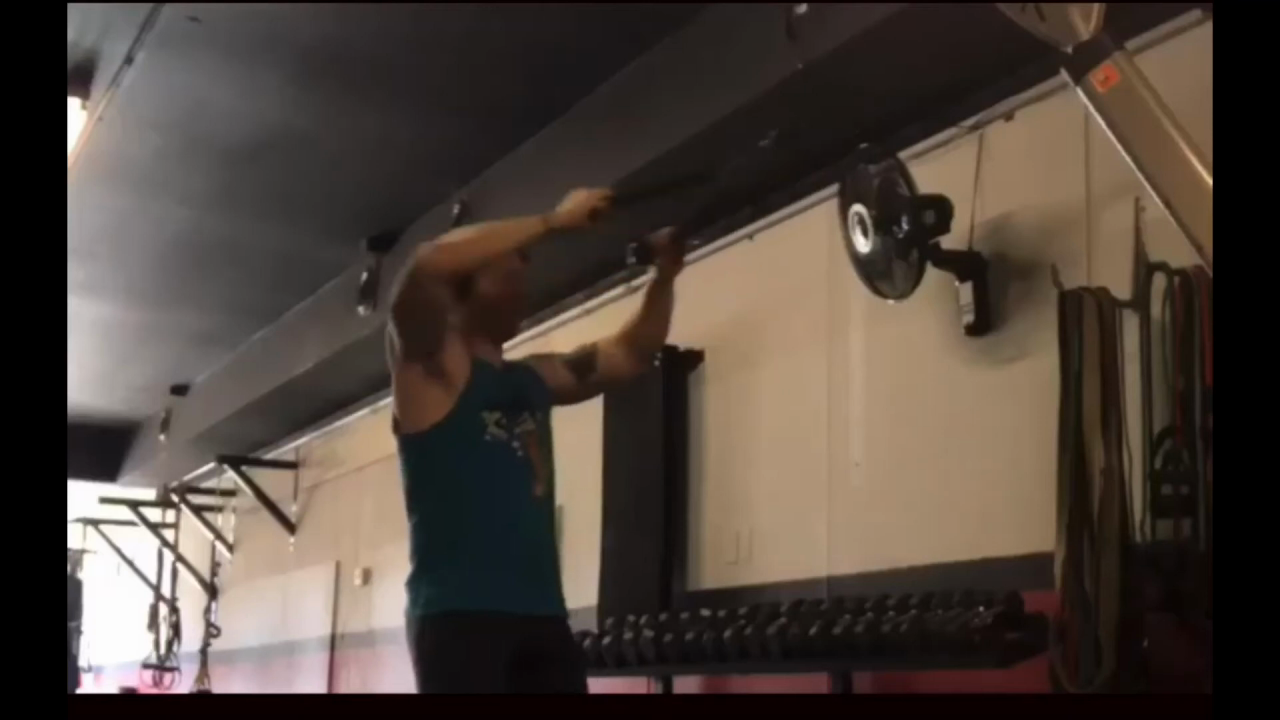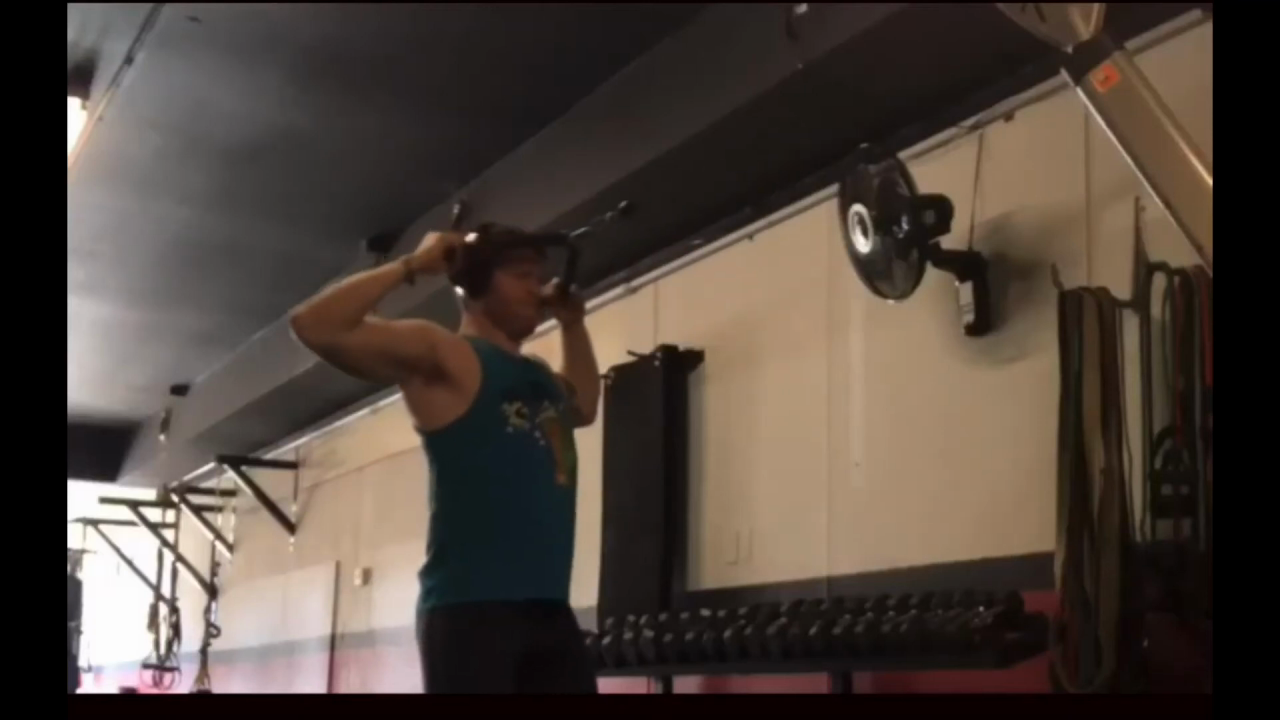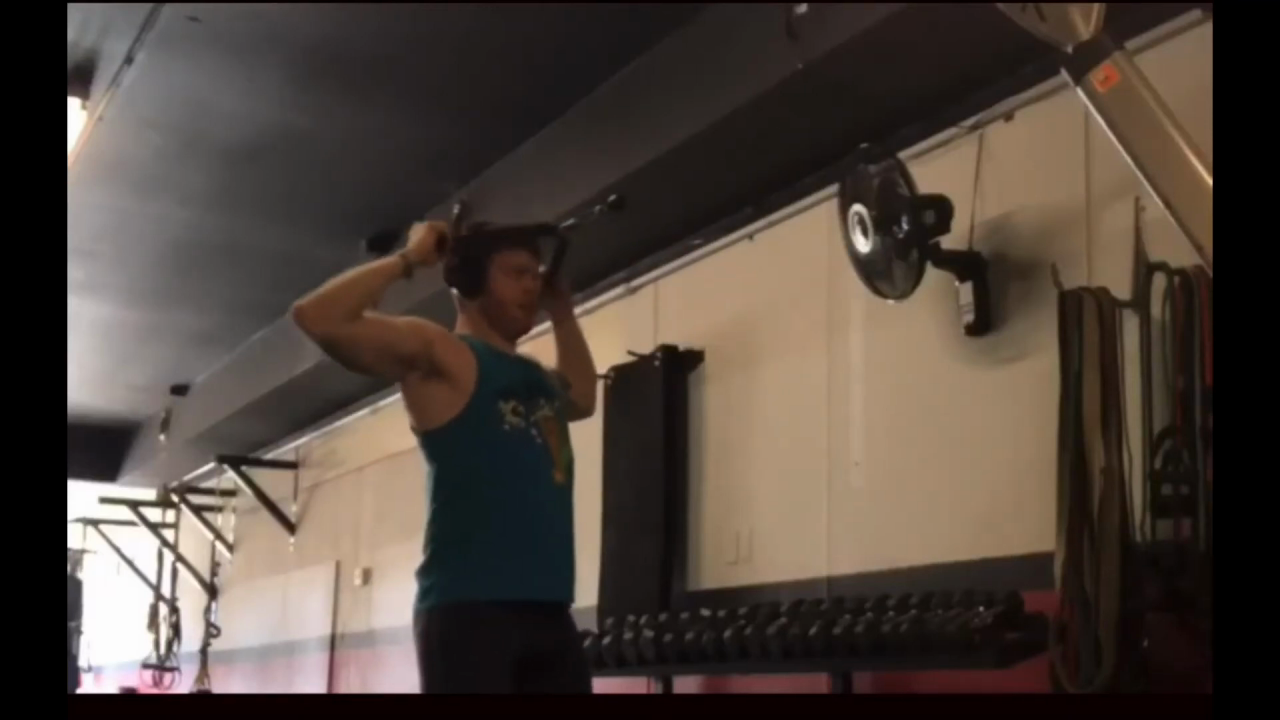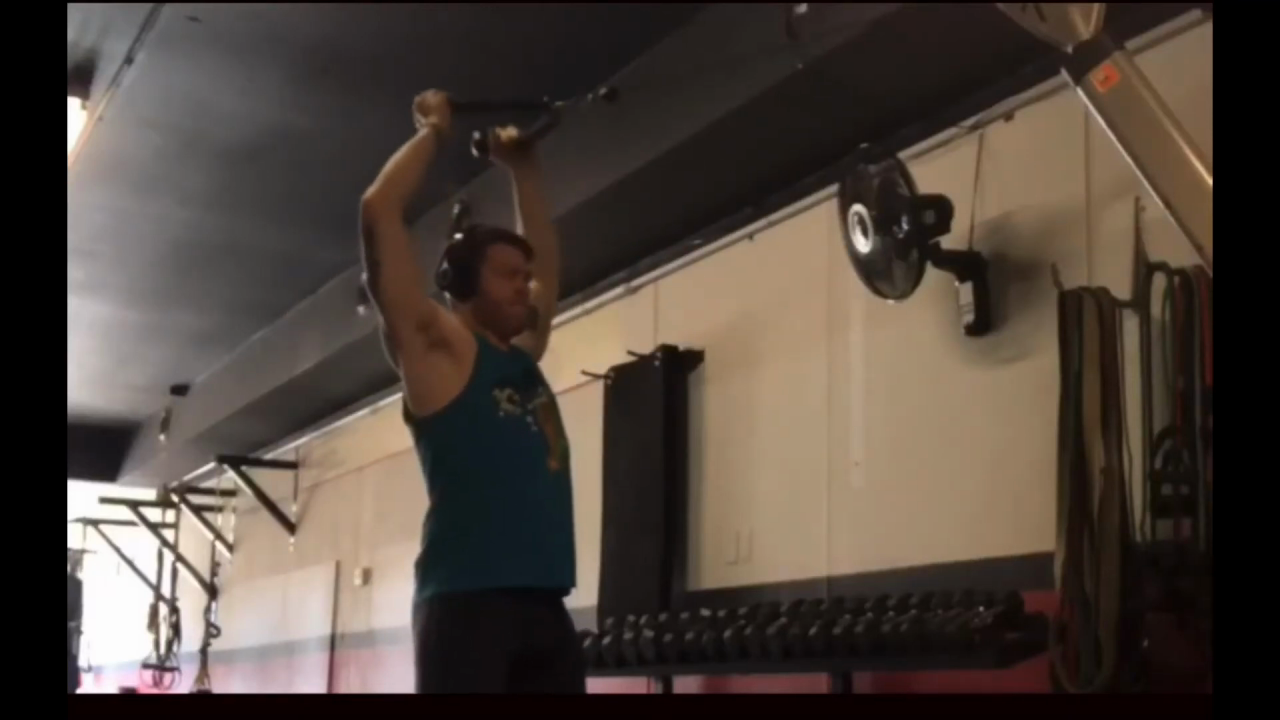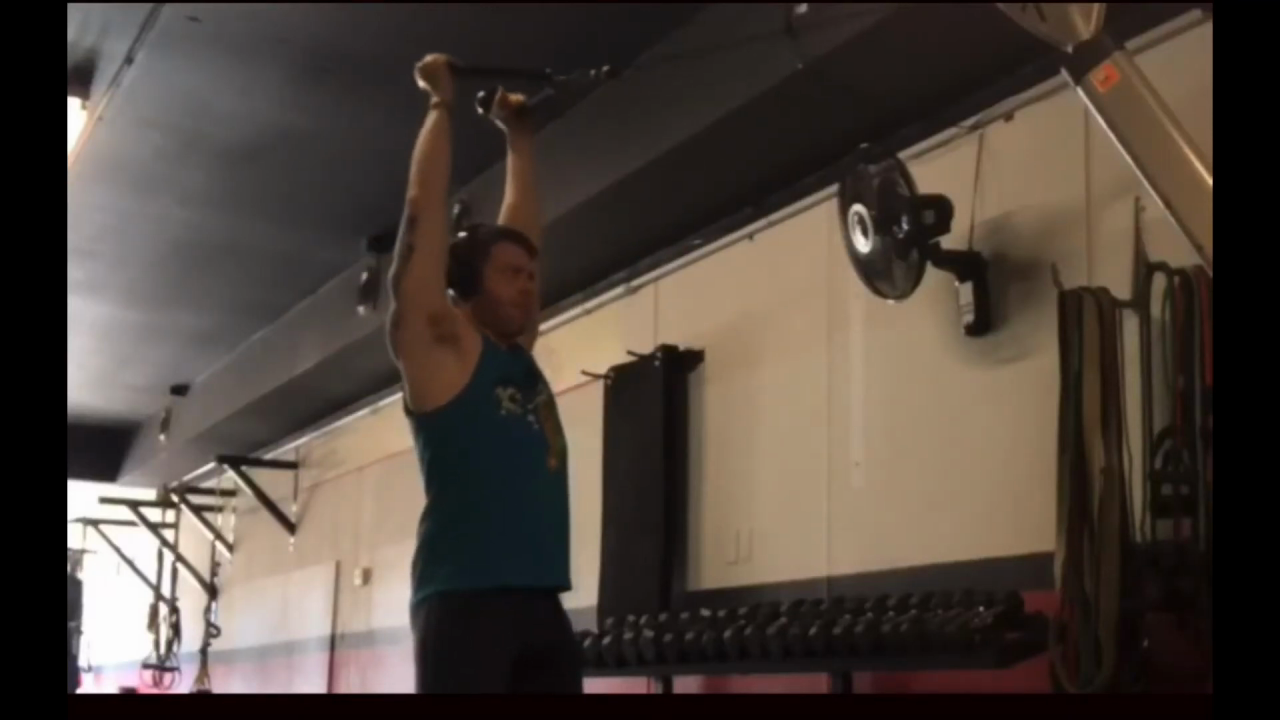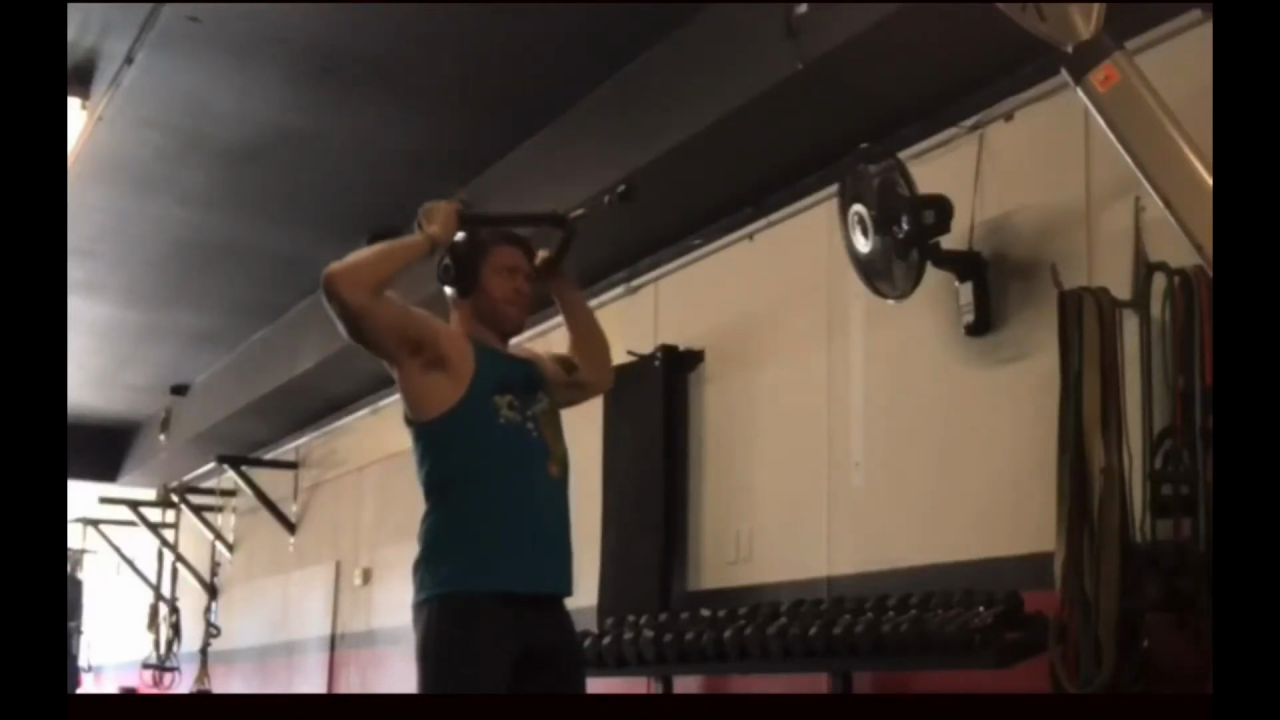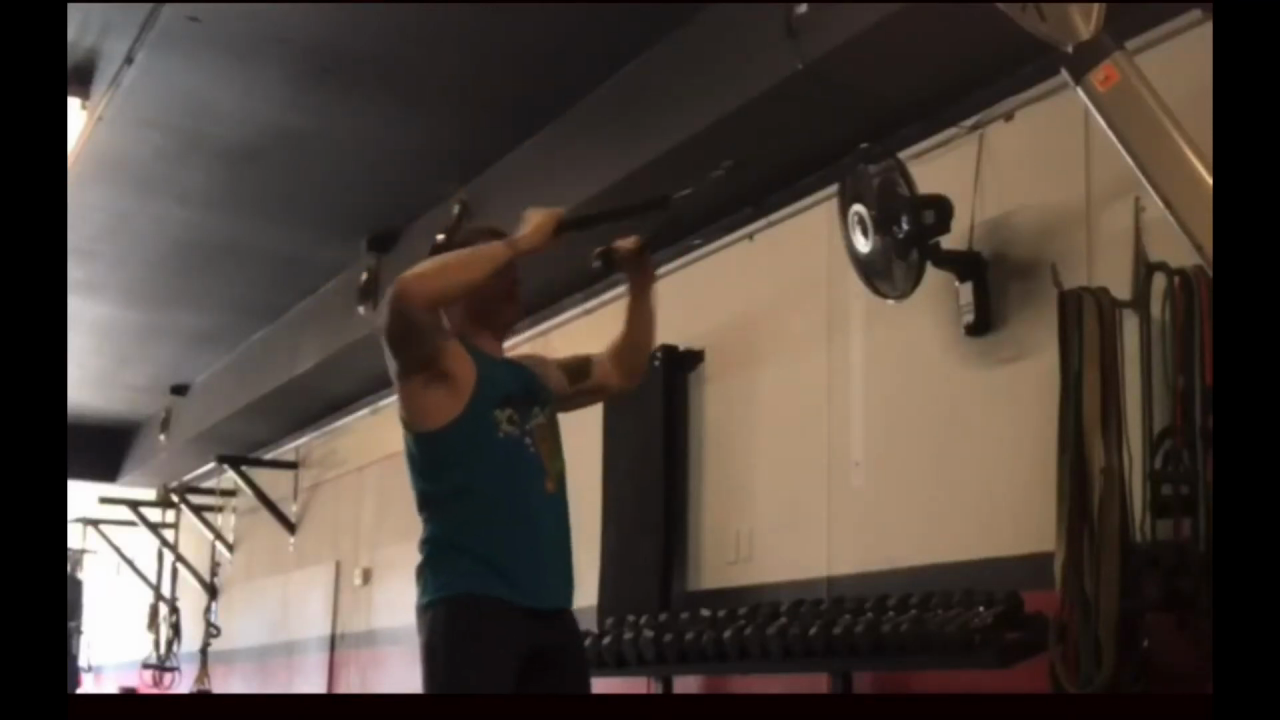
dt=0.7s
person 1, frame 1
left shoulder: (533, 376)
right shoulder: (429, 359)
left elbow: (633, 352)
right elbow: (430, 266)
left wrist: (665, 274)
right wrist: (553, 220)
left hip: (539, 612)
right hip: (459, 612)
person 1, frame 2
left shoulder: (537, 376)
right shoulder: (440, 354)
left elbow: (584, 405)
right elbow: (315, 325)
left wrist: (572, 322)
right wrist: (414, 264)
left hip: (548, 608)
right hip: (471, 606)
person 1, frame 3
left shoulder: (534, 376)
right shoulder: (436, 355)
left elbow: (583, 394)
right elbow: (317, 317)
left wrist: (560, 310)
right wrist: (410, 259)
left hip: (546, 609)
right hip: (468, 606)
person 1, frame 4
left shoulder: (522, 357)
right shoulder: (435, 345)
left elbow: (547, 269)
right elbow: (378, 212)
left wrist: (523, 169)
right wrist: (432, 132)
left hip: (542, 604)
right hip: (466, 601)
person 1, frame 5
left shoulder: (517, 352)
right shoulder: (436, 341)
left elbow: (523, 230)
right elbow: (422, 208)
left wrist: (518, 135)
right wrist: (441, 105)
left hip: (540, 603)
right hip: (464, 601)
person 1, frame 6
left shoulder: (534, 371)
right shoulder: (434, 350)
left elbow: (598, 371)
right elbow: (344, 285)
left wrist: (561, 285)
right wrist: (432, 238)
left hip: (542, 606)
right hip: (467, 602)
person 1, frame 7
left shoulder: (533, 375)
right shoulder: (428, 361)
left elbow: (623, 369)
right elbow: (409, 294)
left wrist: (639, 283)
right wrist: (519, 241)
left hip: (547, 611)
right hip: (467, 607)
